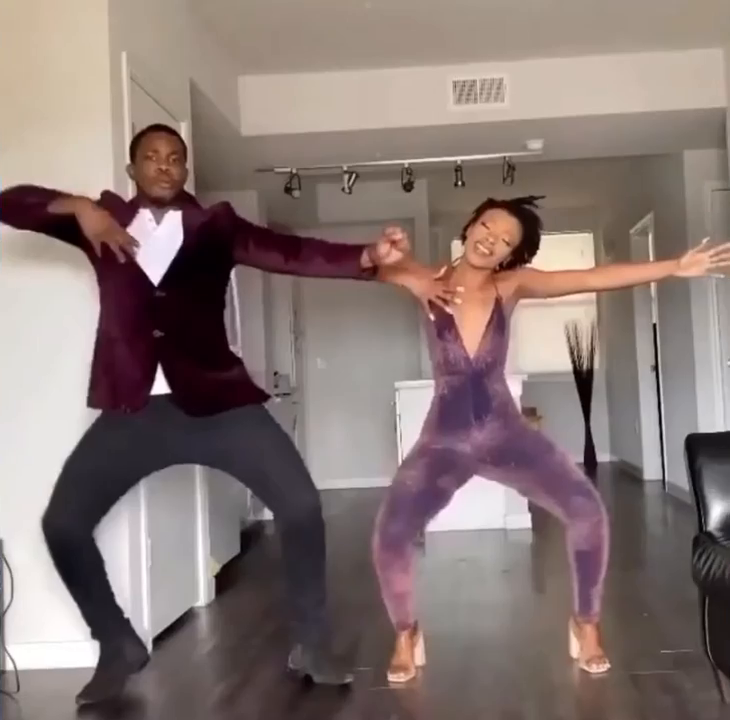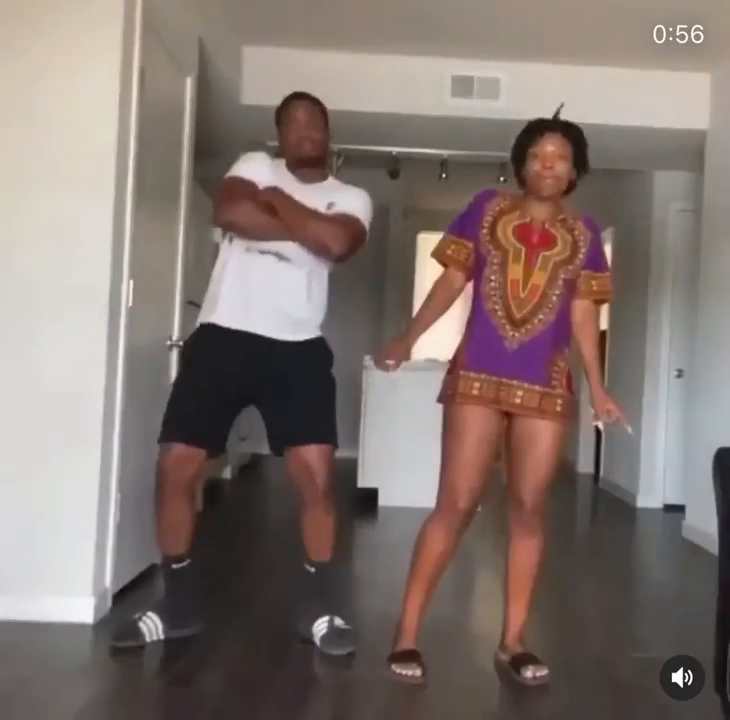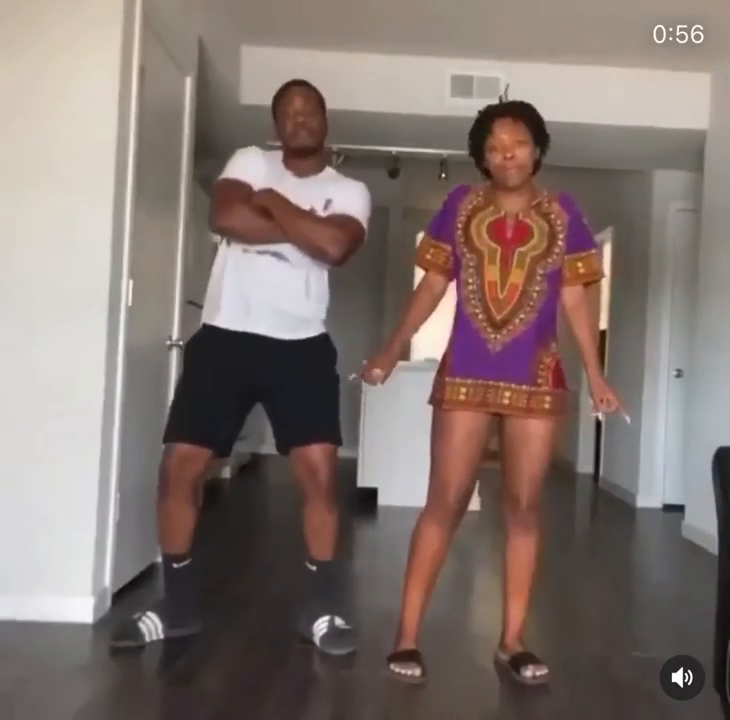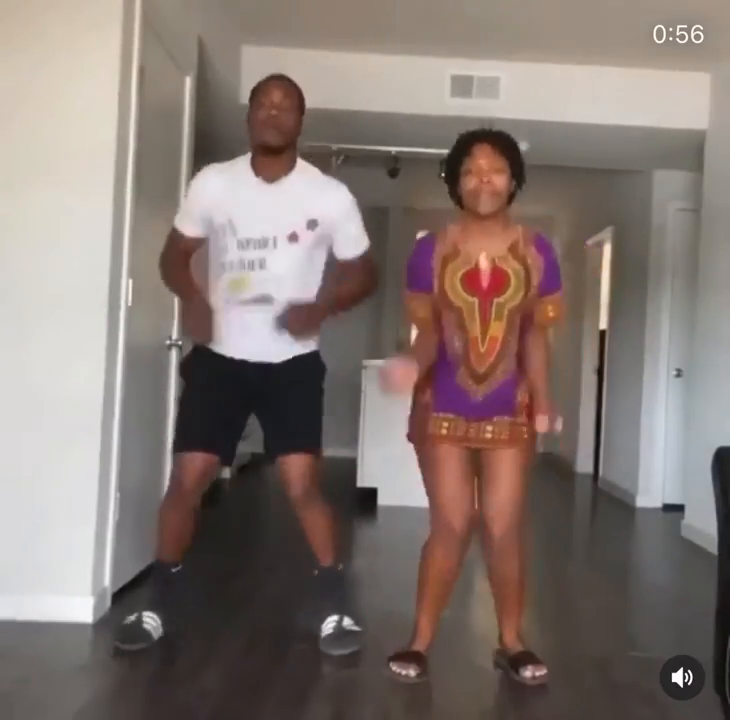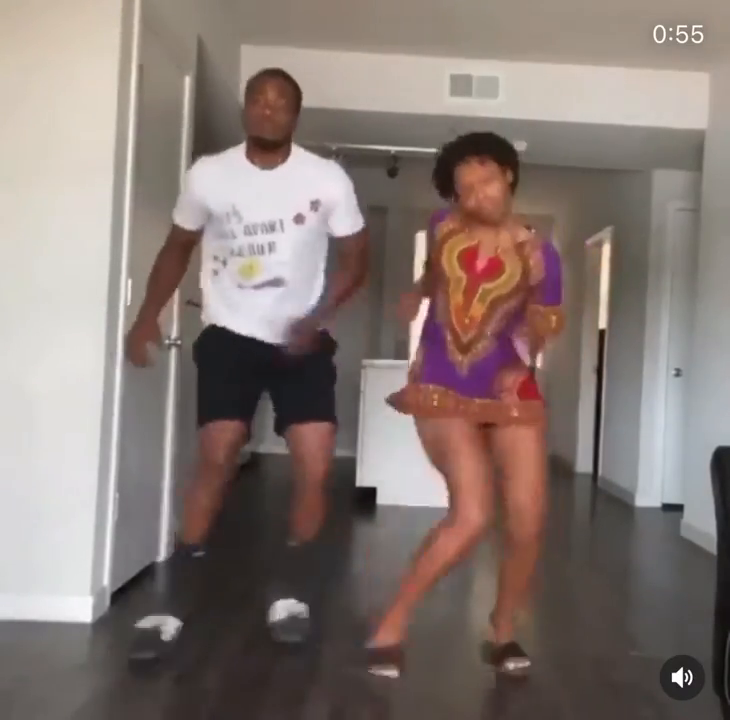
dt=0.5s
person 1, frame 1
left shoulder: (215, 225)
right shoulder: (102, 220)
left elbow: (289, 252)
left wrist: (367, 258)
right wrist: (76, 206)
left hip: (218, 400)
right hip: (132, 408)
left knee: (301, 506)
right knee: (62, 523)
left ankle: (310, 643)
right ankle: (119, 645)
person 1, frame 2
left shoulder: (352, 198)
right shoulder: (255, 165)
left elbow: (338, 243)
right elbow: (229, 213)
left wrist: (278, 202)
right wrist: (303, 226)
left hip: (297, 348)
right hip: (222, 337)
left knee: (315, 477)
right knee: (175, 468)
left ankle: (320, 607)
right ankle: (177, 603)
person 1, frame 3
left shoulder: (350, 191)
right shoulder: (249, 162)
left elbow: (336, 246)
right elbow: (225, 218)
left wrist: (273, 202)
right wrist: (302, 228)
left hip: (300, 346)
right hip: (224, 338)
left knee: (319, 473)
right knee: (179, 466)
left ankle: (321, 608)
right ankle: (179, 603)
person 1, frame 4
left shoulder: (330, 196)
right shoulder: (211, 183)
left elbow: (361, 274)
right elbow: (175, 255)
left wrist: (318, 308)
right wrist: (193, 300)
left hip: (291, 362)
right hip: (219, 356)
left knee: (302, 486)
right knee: (187, 483)
left ankle: (333, 607)
right ankle: (160, 601)
person 1, frame 5
left shoulder: (327, 178)
right shoulder: (207, 175)
left elbow: (355, 256)
right elbow: (177, 247)
left wrist: (317, 316)
right wrist: (147, 315)
left hip: (301, 341)
right hip: (229, 337)
left knee: (314, 467)
right knee: (216, 458)
left ankle: (288, 588)
right ankle: (173, 601)
person 2, frame 1
left shoulder: (510, 285)
left elbow: (591, 279)
left wrist: (674, 268)
left hip: (505, 433)
right hip: (443, 440)
left knee: (586, 510)
right knee: (390, 535)
left ankle: (585, 625)
right ankle: (406, 636)
person 2, frame 2
left shoulder: (583, 233)
right shoulder: (487, 209)
left elbow: (583, 312)
right elbow: (451, 281)
left wrist: (597, 386)
right wrist: (404, 340)
left hip: (545, 386)
right hip: (478, 377)
left knee: (528, 510)
right knee: (455, 505)
left ankle: (511, 641)
right ankle: (407, 633)
person 2, frame 3
left shoulder: (562, 213)
right shoulder: (461, 205)
left elbow: (574, 298)
right elbow: (433, 285)
left wrist: (596, 374)
right wrist: (392, 351)
left hip: (535, 380)
right hip: (465, 375)
left knee: (523, 507)
right knee: (445, 502)
left ankle: (512, 640)
right ankle: (407, 635)
person 2, frame 4
left shoulder: (537, 253)
right shoulder: (431, 251)
left elbow: (537, 333)
right elbow: (426, 334)
left wrist: (544, 399)
right wrist: (411, 366)
left hip: (508, 411)
right hip: (443, 408)
left knee: (503, 535)
right knee: (451, 527)
left ankle: (511, 642)
right ankle: (420, 641)
person 2, frame 5
left shoulder: (539, 253)
right shoulder: (445, 225)
left elbow: (541, 329)
left wrist: (528, 341)
right wrist: (417, 292)
left hip: (509, 393)
right hip: (441, 390)
left knee: (526, 525)
right knee: (472, 516)
left ankle: (502, 632)
right ankle: (389, 629)
